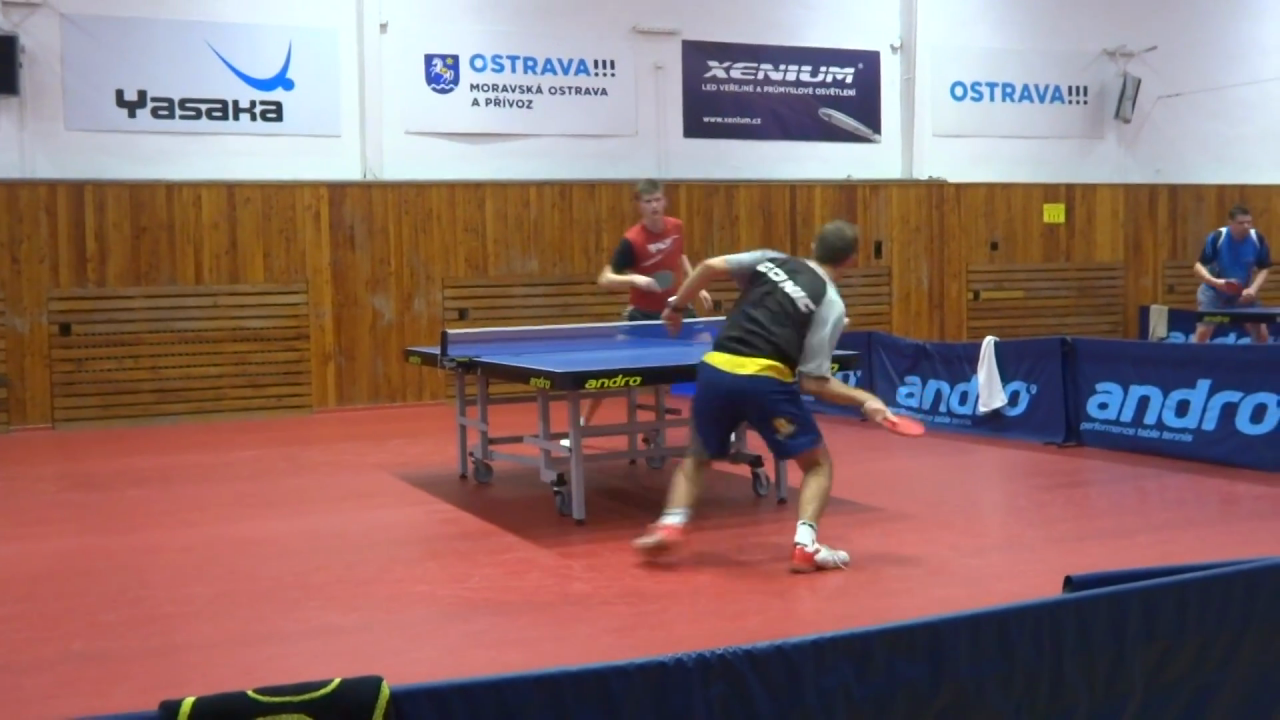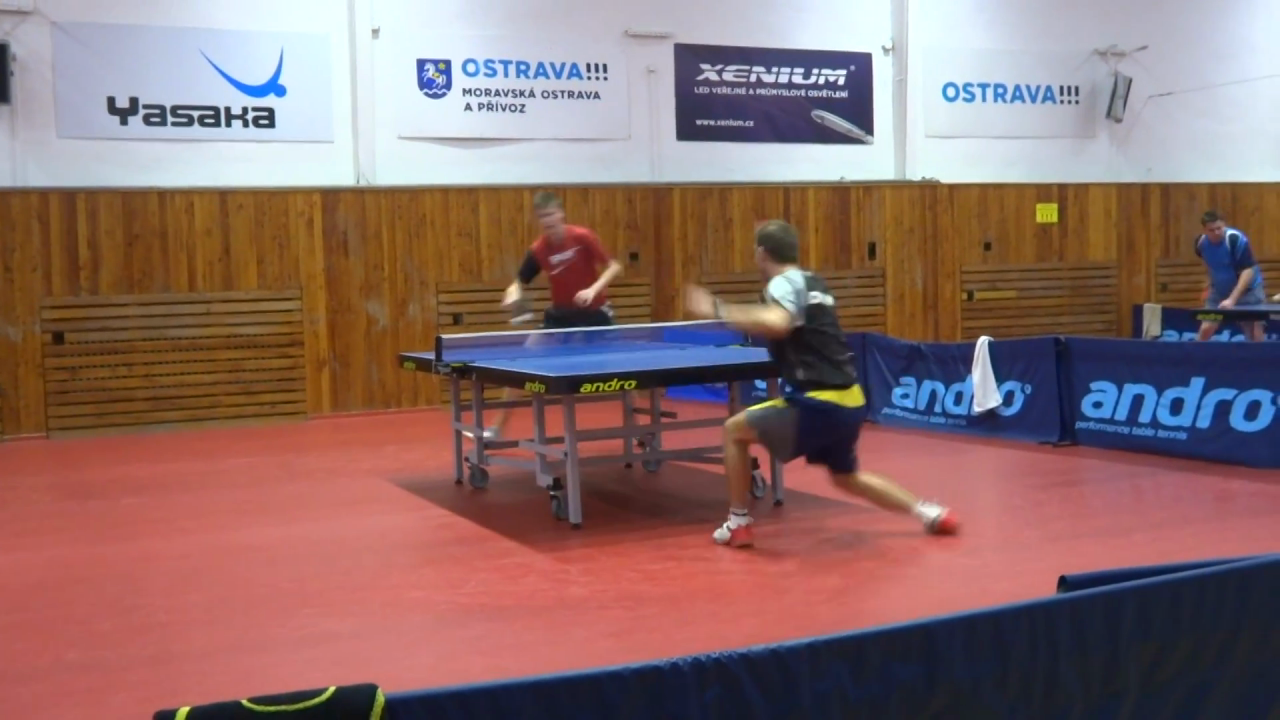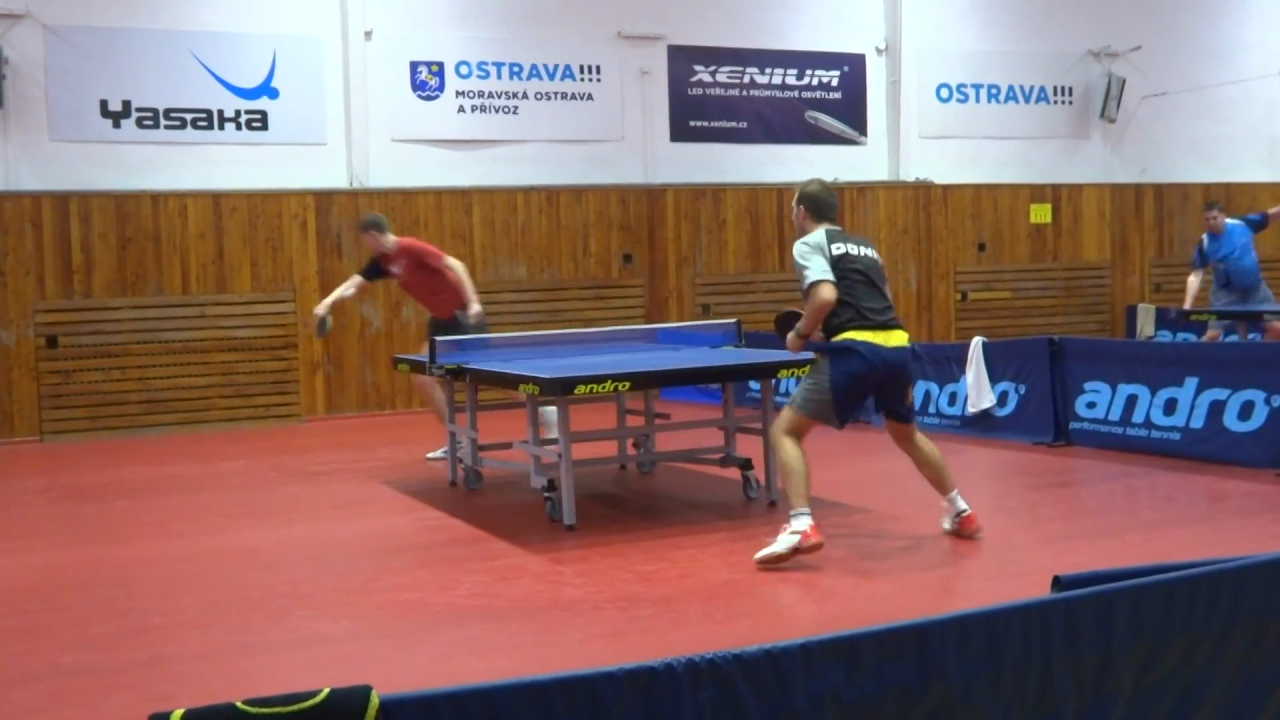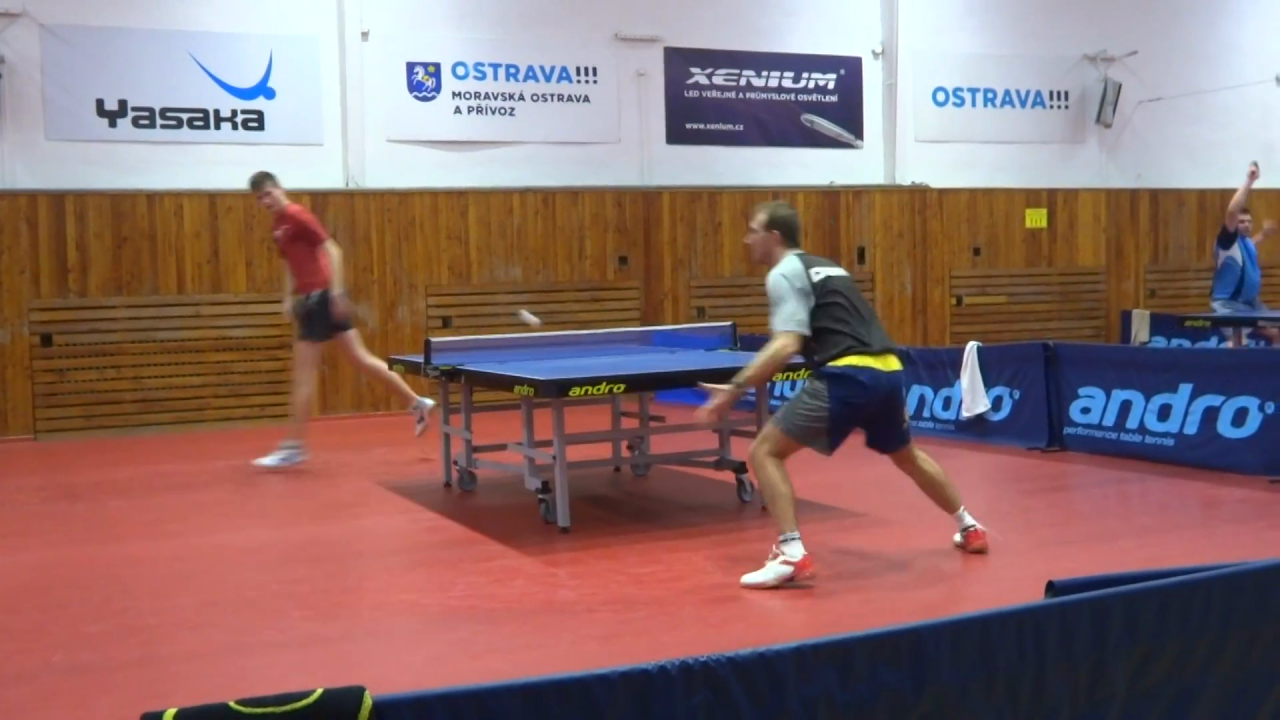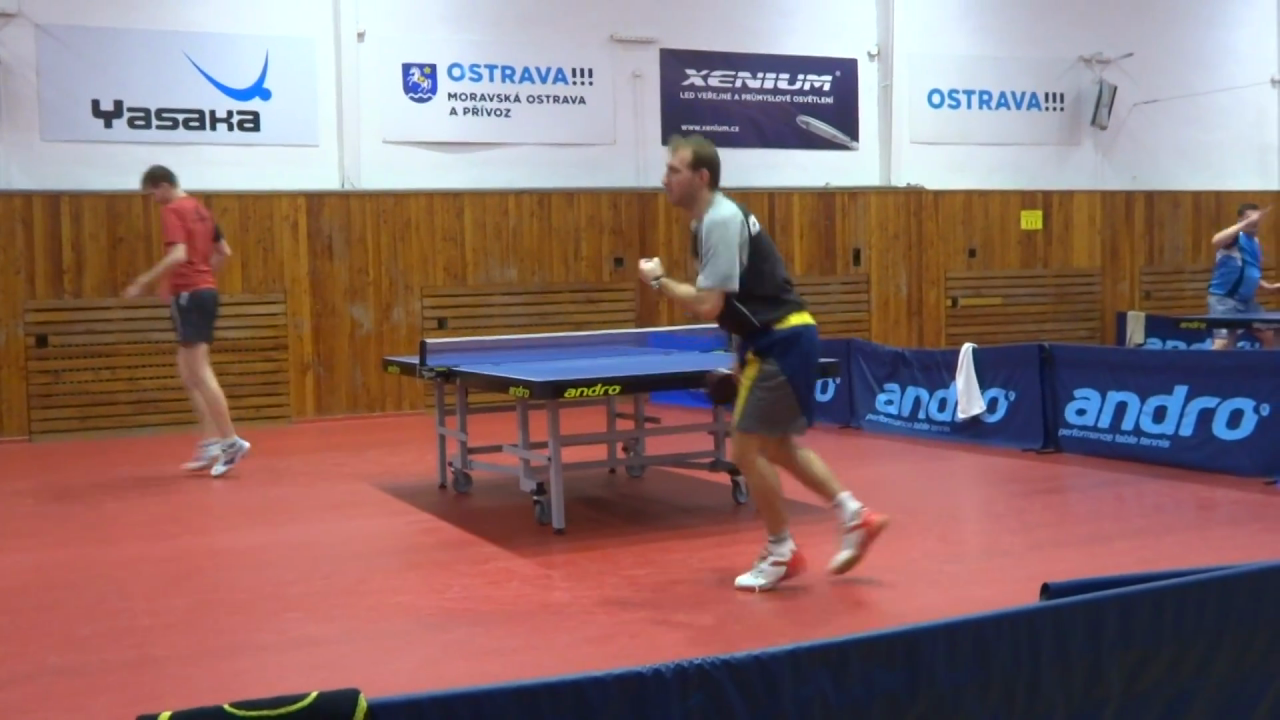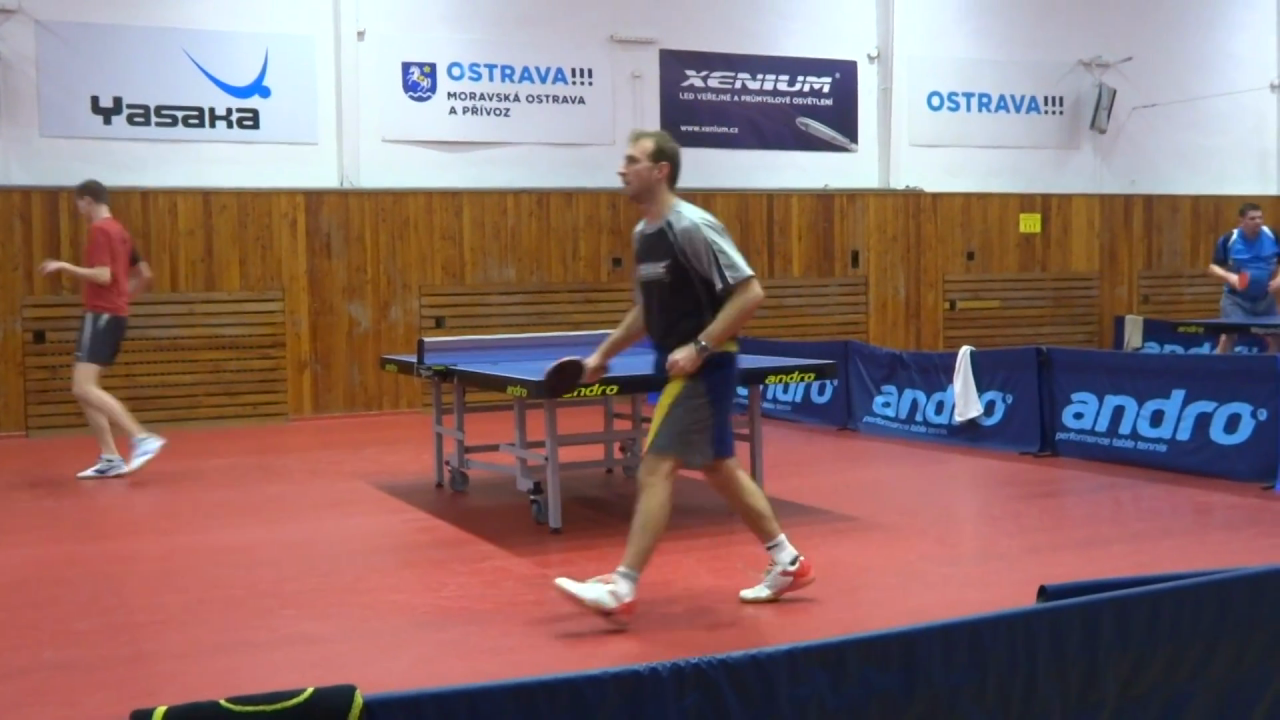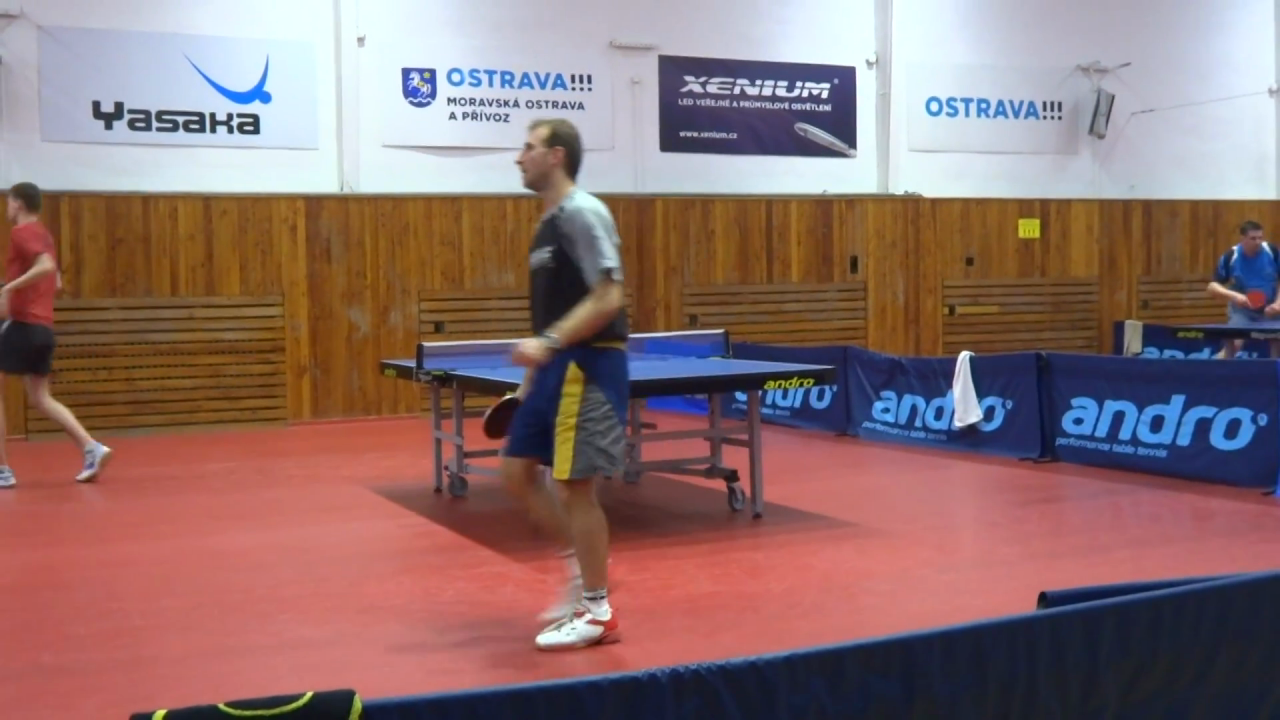
dt=0.3s
person 1, frame 1
left shoulder: (771, 260)
right shoulder: (831, 304)
left elbow: (710, 267)
right elbow: (813, 383)
left wrist: (676, 304)
right wrist: (864, 400)
left hip: (716, 373)
right hip: (764, 380)
left knee: (697, 460)
right knee: (818, 465)
left ankle: (671, 524)
right ankle: (806, 545)
person 1, frame 2
left shoulder: (784, 283)
right shoulder: (815, 282)
left elbow: (776, 323)
left wrist: (719, 311)
left hip: (817, 406)
right hip: (849, 404)
left knee: (735, 432)
right knee: (846, 478)
left ankle: (738, 524)
right ankle: (933, 513)
person 1, frame 3
left shoulder: (807, 245)
right shoulder: (864, 247)
left elbow: (825, 296)
left wrist: (801, 333)
left hip: (855, 351)
right hip: (898, 349)
left knee: (786, 430)
right knee: (905, 434)
left ankle: (800, 526)
right ankle: (961, 514)
person 1, frame 4
left shoulder: (784, 275)
right shoulder: (824, 268)
left elbow: (786, 346)
left wrist: (734, 389)
left hip: (855, 379)
right hip: (888, 373)
left knee: (765, 454)
right knee: (905, 456)
left ankle: (791, 556)
right ankle: (968, 527)
person 1, frame 5
left shoulder: (720, 221)
right shoulder: (712, 219)
left elbow: (706, 304)
left wrist: (657, 279)
right wrist: (739, 357)
left hip: (781, 344)
right hip: (775, 342)
left knee: (746, 451)
right knee: (779, 445)
left ankle: (782, 551)
right ankle: (855, 517)
person 1, frame 6
left shoulder: (693, 226)
right shoulder: (645, 232)
left elbow: (750, 294)
left wrist: (698, 348)
right wrist: (603, 353)
left hip: (700, 369)
right hip: (678, 367)
left knee: (656, 469)
right knee: (722, 471)
left ankle: (621, 589)
right ankle: (788, 562)
person 1, frame 7
left shoulder: (583, 212)
right shoulder: (551, 222)
left elbow: (609, 297)
left wrist: (548, 342)
right wrist: (535, 375)
left hip: (587, 367)
right hip: (556, 370)
left knee: (575, 485)
right knee: (516, 474)
left ankle: (596, 610)
right ankle: (585, 570)
person 2, frame 1
left shoulder: (676, 227)
right shoulder: (631, 241)
right elbow: (604, 280)
right wrist: (635, 279)
right hip: (642, 315)
right ankle: (581, 429)
person 2, frame 2
left shoulder: (583, 237)
right shoulder: (538, 251)
left elbow: (614, 267)
right elbow: (518, 285)
left wrist: (594, 289)
right wrist: (512, 297)
left hip: (594, 311)
right hip: (560, 313)
right ankle: (494, 429)
person 2, frame 3
left shoulder: (411, 248)
right shoulder: (382, 261)
left elbow: (455, 265)
right elbow: (353, 284)
left wrist: (473, 302)
right wrist: (326, 303)
left hip: (463, 313)
right hip: (443, 319)
right knee: (423, 378)
left ankle: (544, 412)
right ankle: (457, 439)
person 2, frame 4
left shoulder: (297, 215)
right shoulder: (278, 222)
left elbow: (332, 250)
left wrist: (337, 292)
right wrist: (291, 295)
left hip: (320, 295)
right hip: (312, 296)
left knee: (304, 370)
right knee: (359, 358)
left ankle: (294, 447)
right ankle: (417, 402)
person 2, frame 5
left shoulder: (173, 211)
right shoulder: (201, 210)
left elbow: (178, 255)
right elbow: (224, 251)
left wrist: (141, 283)
left hip: (190, 295)
right hip: (206, 293)
left knee: (198, 373)
right knee: (188, 372)
left ankle: (230, 441)
right ankle: (212, 442)
person 2, frame 6
left shoulder: (99, 230)
right shoulder: (120, 232)
left elbow: (102, 277)
right elbow: (144, 275)
left wrist: (65, 267)
left hip: (102, 316)
right hip: (116, 317)
left knee: (84, 389)
right knee: (88, 388)
left ankle: (142, 438)
right ankle: (111, 458)
person 2, frame 7
right shoulder: (43, 234)
left elbow: (45, 265)
right elbow: (56, 283)
right hip: (43, 326)
right knee: (41, 399)
right ankle: (91, 448)
